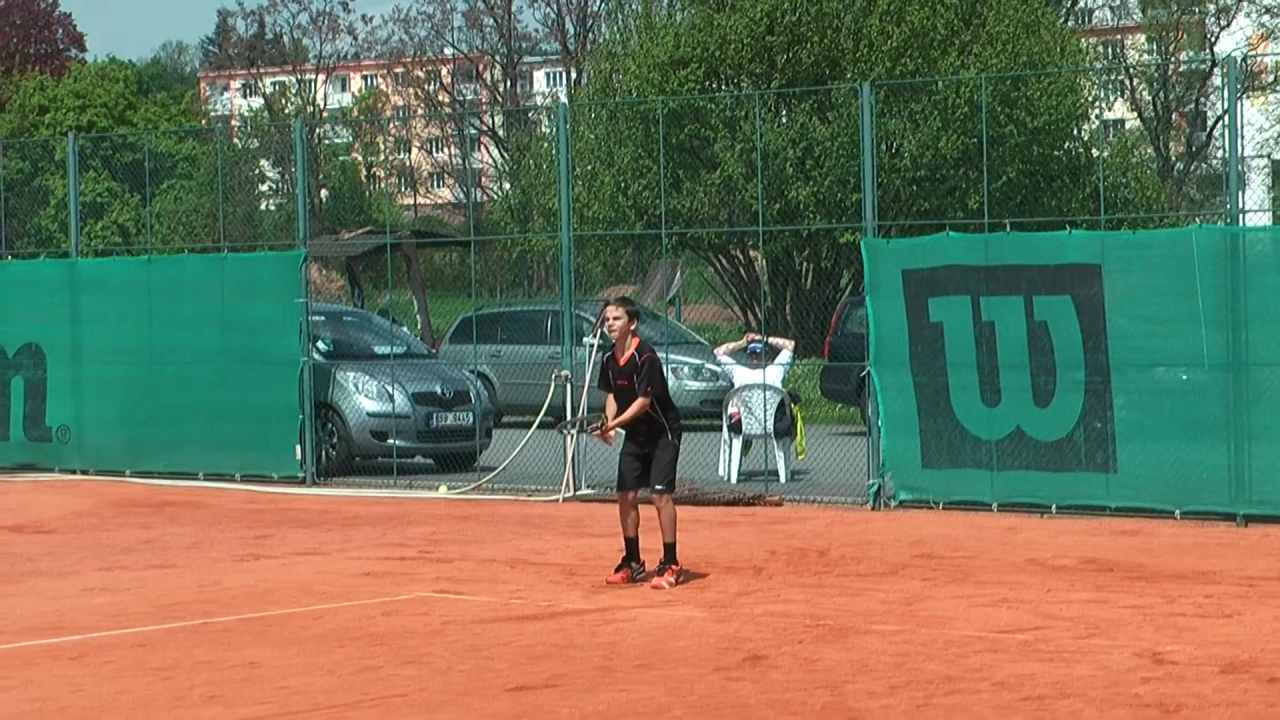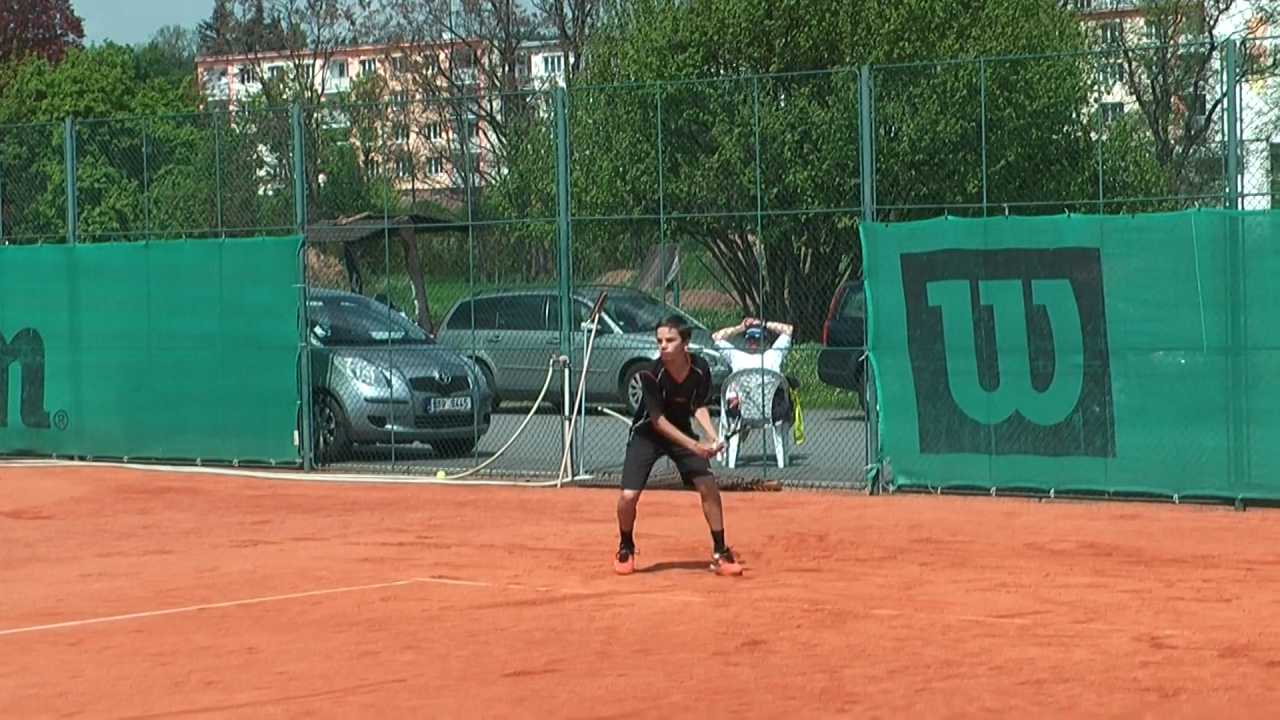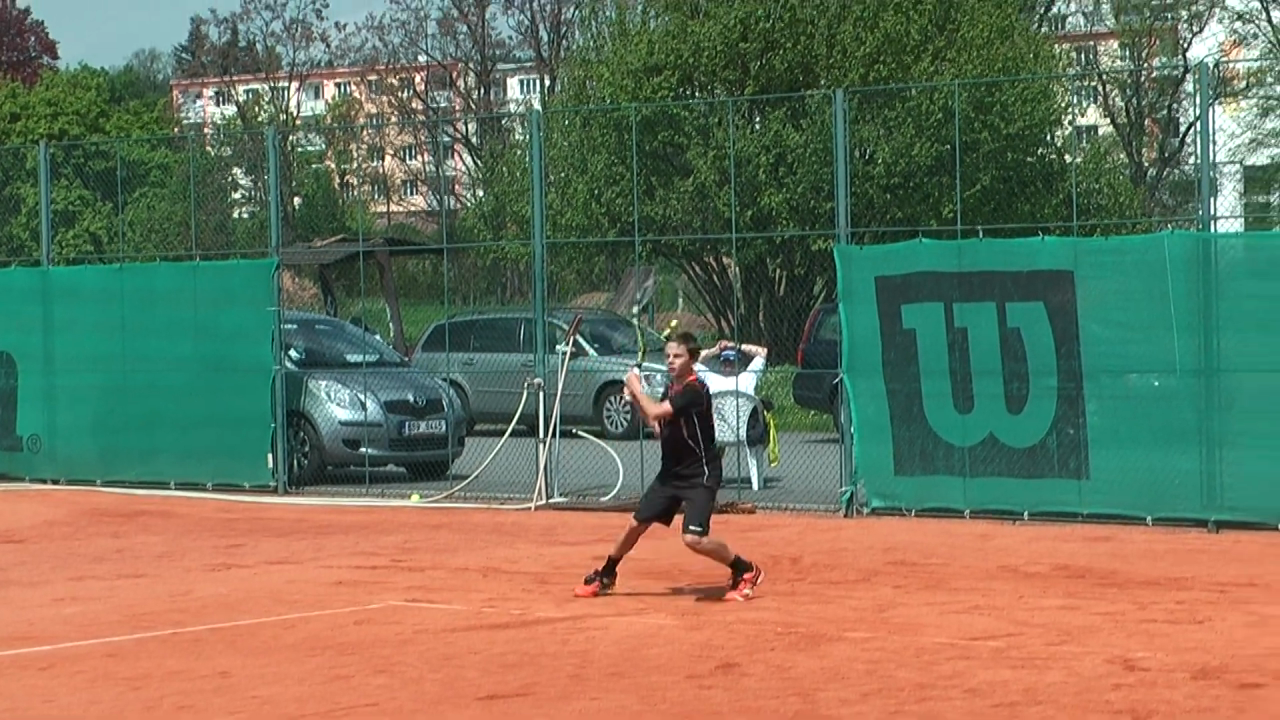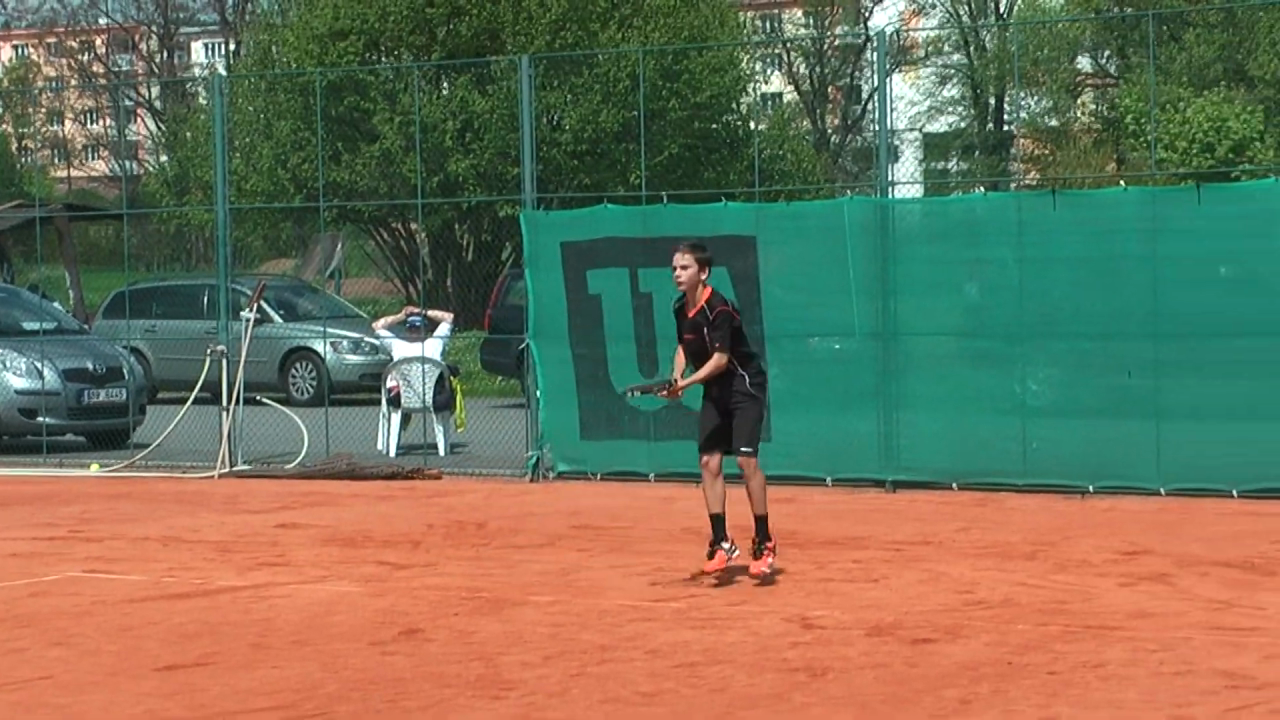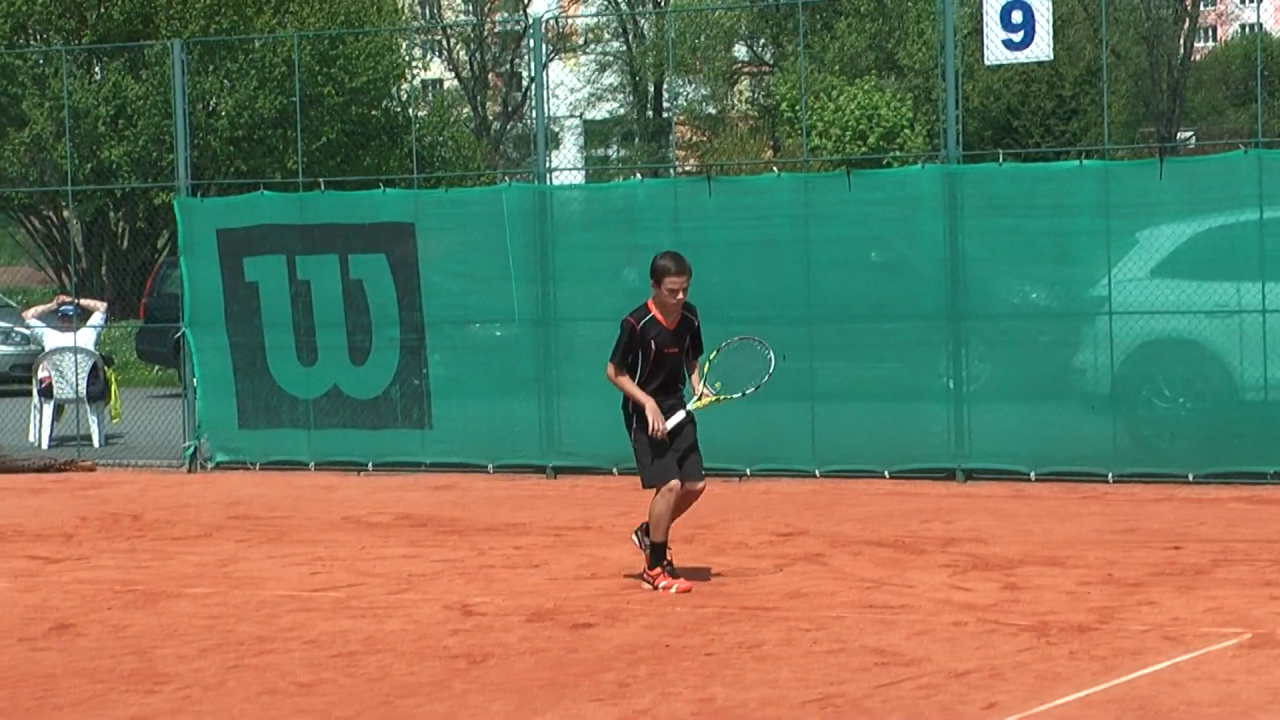
dt=1s
person 1, frame 1
left shoulder: (646, 356)
right shoulder: (609, 358)
left elbow: (645, 400)
right elbow: (612, 395)
left wrist: (613, 423)
right wrist: (608, 425)
left hip: (662, 431)
right hip: (635, 434)
left knee: (660, 494)
right knee: (626, 496)
left ankle: (671, 565)
right ankle: (633, 563)
person 1, frame 2
left shoulder: (701, 368)
right shoulder: (652, 375)
left elbow: (700, 408)
right elbow: (659, 421)
left wrist: (712, 436)
right wrist: (692, 445)
left hip: (682, 432)
right hip: (648, 434)
left knee: (707, 484)
right knee: (628, 496)
left ankle: (720, 553)
right ankle: (626, 549)
person 1, frame 3
left shoulder: (694, 390)
right shoulder: (673, 388)
left elbow: (655, 413)
right elbow: (661, 424)
left wrist: (636, 389)
right wrist: (640, 396)
left hip: (701, 473)
right hip: (671, 470)
left knee: (694, 539)
right knee: (636, 525)
left ankle: (746, 571)
right ankle: (606, 575)
person 1, frame 4
left shoulder: (719, 309)
right shoulder: (680, 307)
left elbow: (722, 357)
right elbow: (683, 346)
left wrist: (684, 384)
right wrist: (676, 376)
left hip: (743, 386)
right hip: (714, 391)
left knee: (747, 458)
right knee: (710, 464)
left ankle: (764, 542)
right ankle: (721, 542)
person 1, frame 5
left shoulder: (689, 316)
right shoulder: (637, 323)
right elbow: (614, 372)
left wrist: (696, 383)
right wrist: (648, 405)
left hip: (676, 412)
right hip: (646, 415)
left knee: (695, 485)
right knee: (669, 486)
left ankle: (648, 532)
right ankle: (654, 565)
